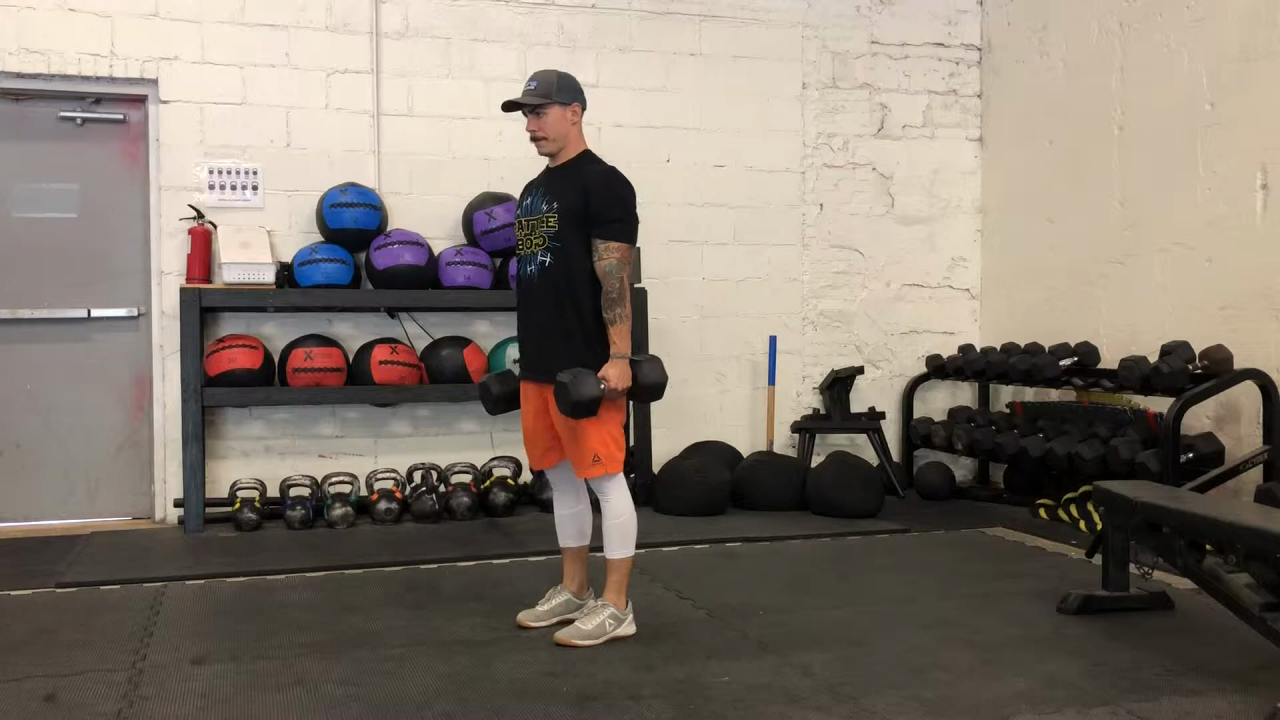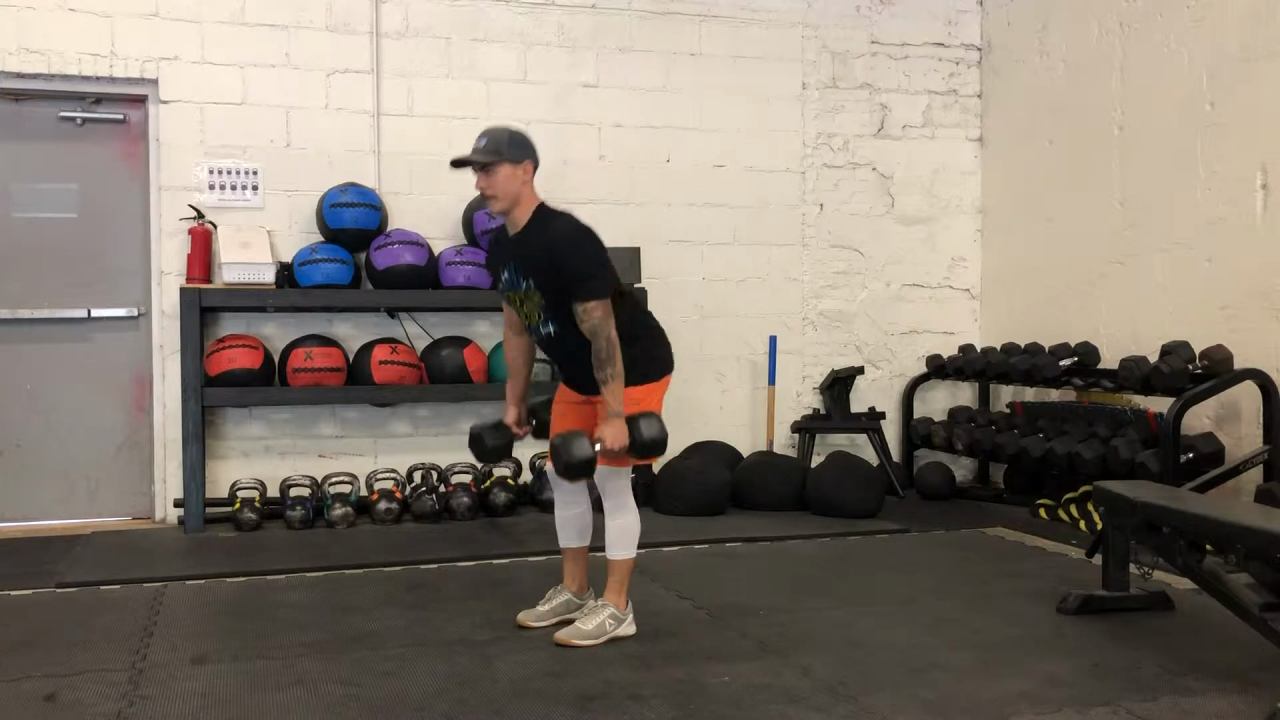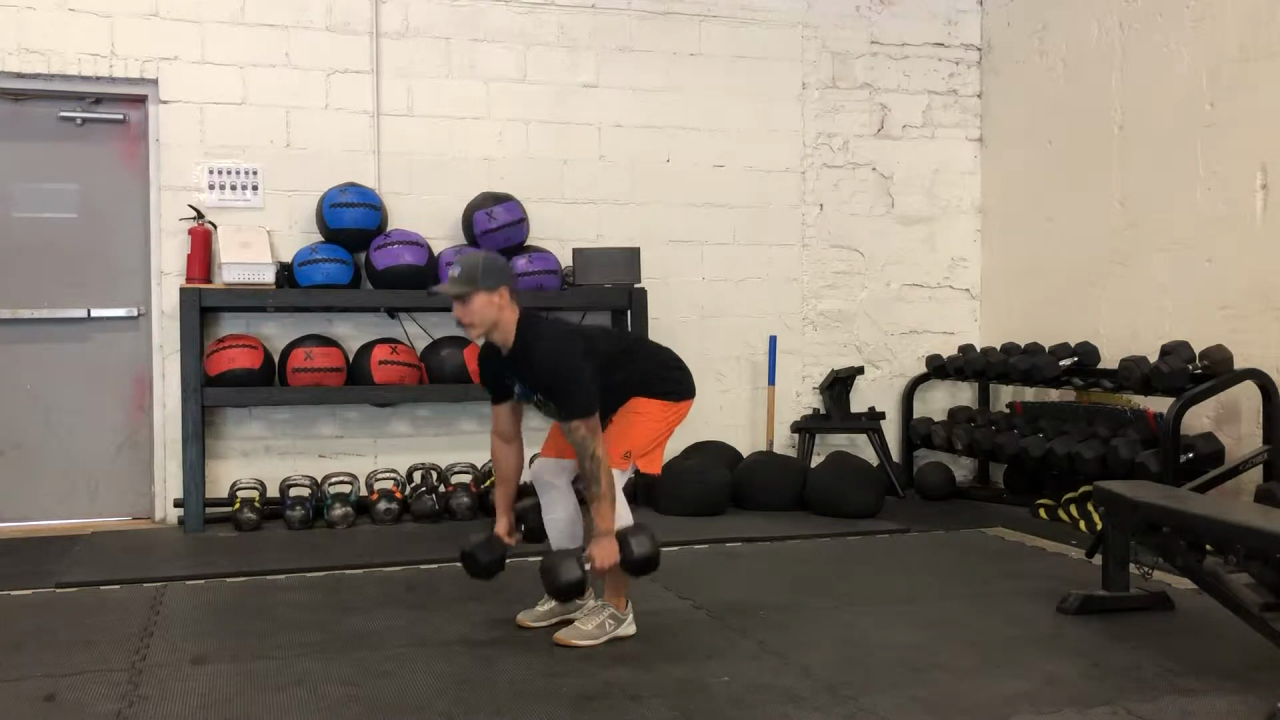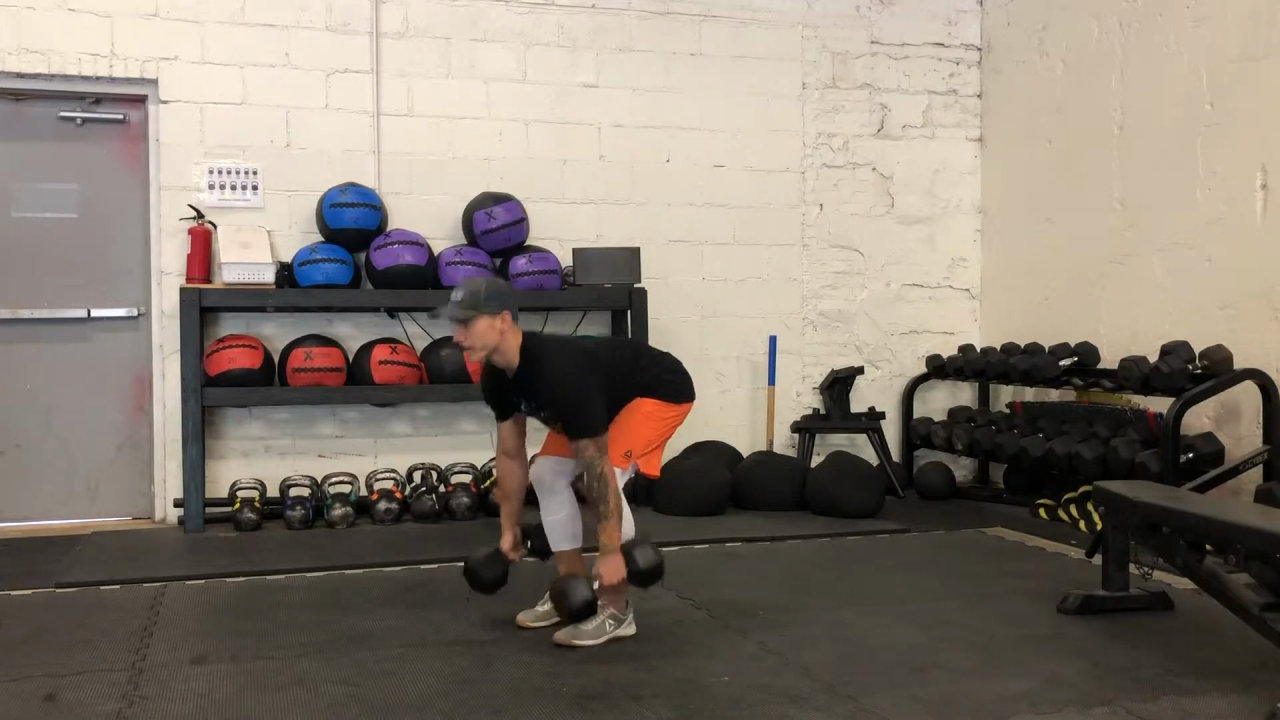
dt=0.5s
person 1, frame 1
left shoulder: (602, 183)
right shoulder: (534, 190)
left elbow: (614, 277)
left wrist: (619, 357)
right wrist: (528, 359)
left hip: (587, 366)
right hip: (539, 365)
left knee: (603, 477)
right knee: (561, 477)
left ankle: (616, 607)
right ankle: (573, 591)
person 1, frame 2
left shoulder: (566, 239)
right shoulder: (500, 248)
left elbow: (603, 332)
right elbow: (516, 331)
left wrist: (615, 417)
right wrist: (514, 403)
left hip: (636, 364)
right hip: (578, 372)
left knee: (610, 473)
right knee: (562, 471)
left ankle: (616, 608)
right ankle: (573, 592)
person 1, frame 3
left shoulder: (553, 351)
right shoulder: (494, 358)
left elbow: (591, 450)
right elbow: (506, 438)
left wrist: (604, 536)
right wrist: (504, 512)
left hip: (659, 388)
right hip: (604, 394)
left knee: (607, 477)
right knee: (547, 472)
left ankle: (615, 608)
right ankle: (572, 594)
person 1, frame 4
left shoulder: (560, 372)
right shoulder: (496, 376)
left elbow: (597, 471)
right elbow: (510, 455)
left wrist: (611, 557)
right wrist: (510, 527)
left hip: (659, 391)
left knee: (605, 484)
right knee: (547, 473)
left ankle: (615, 610)
